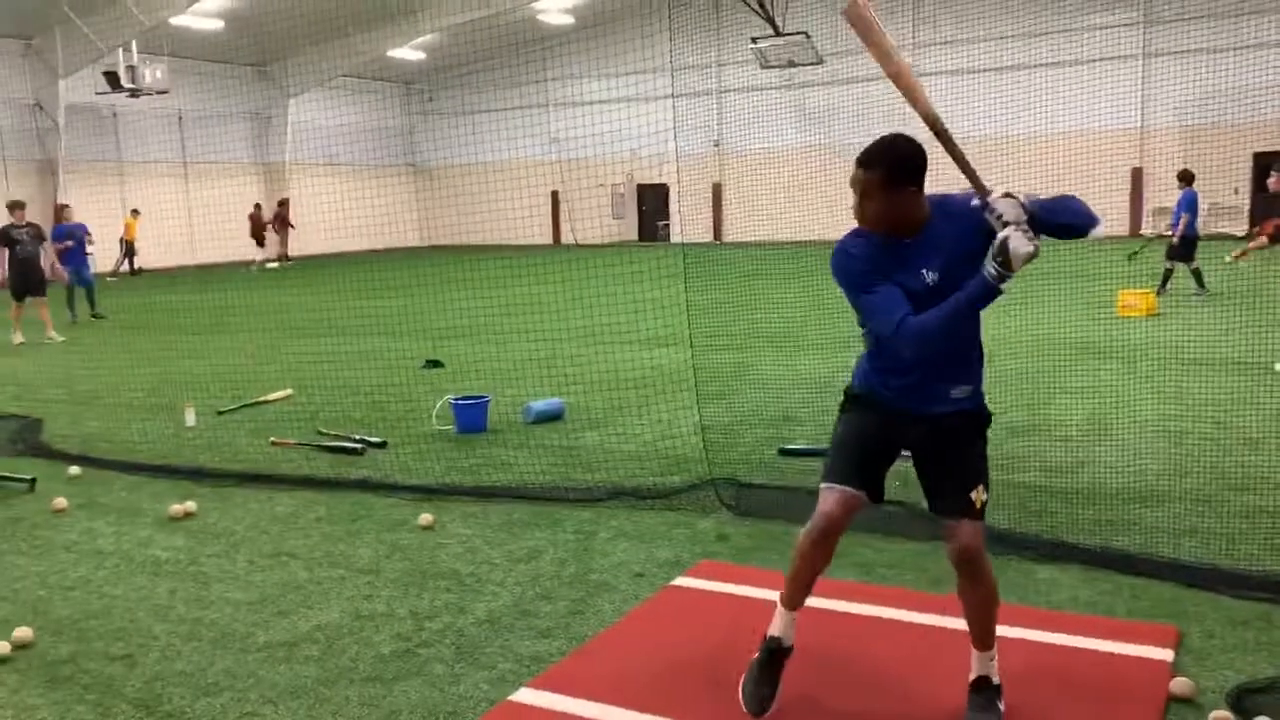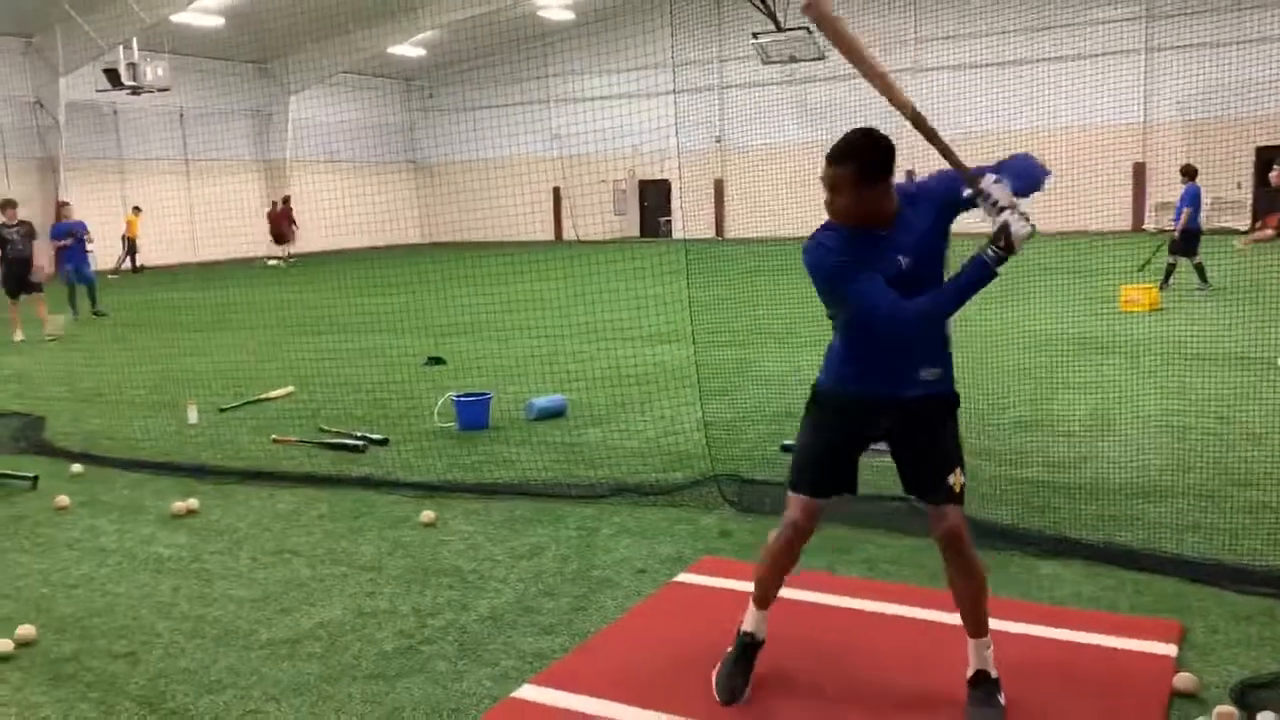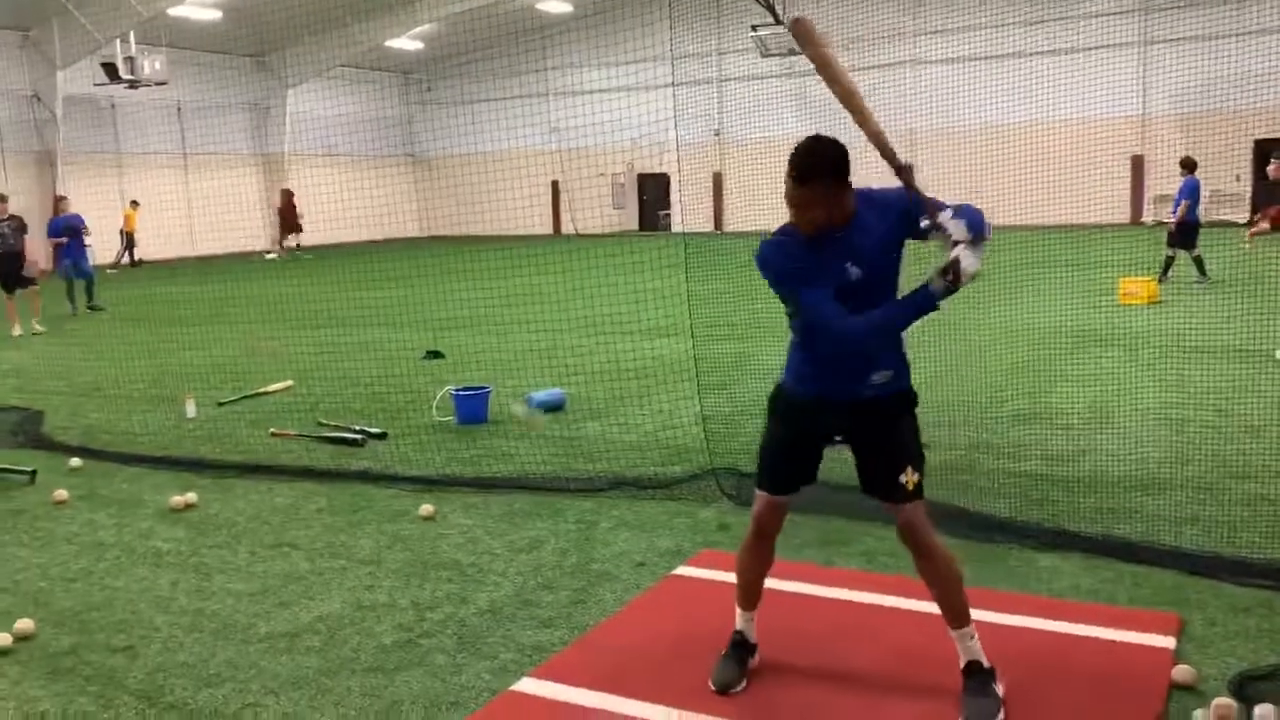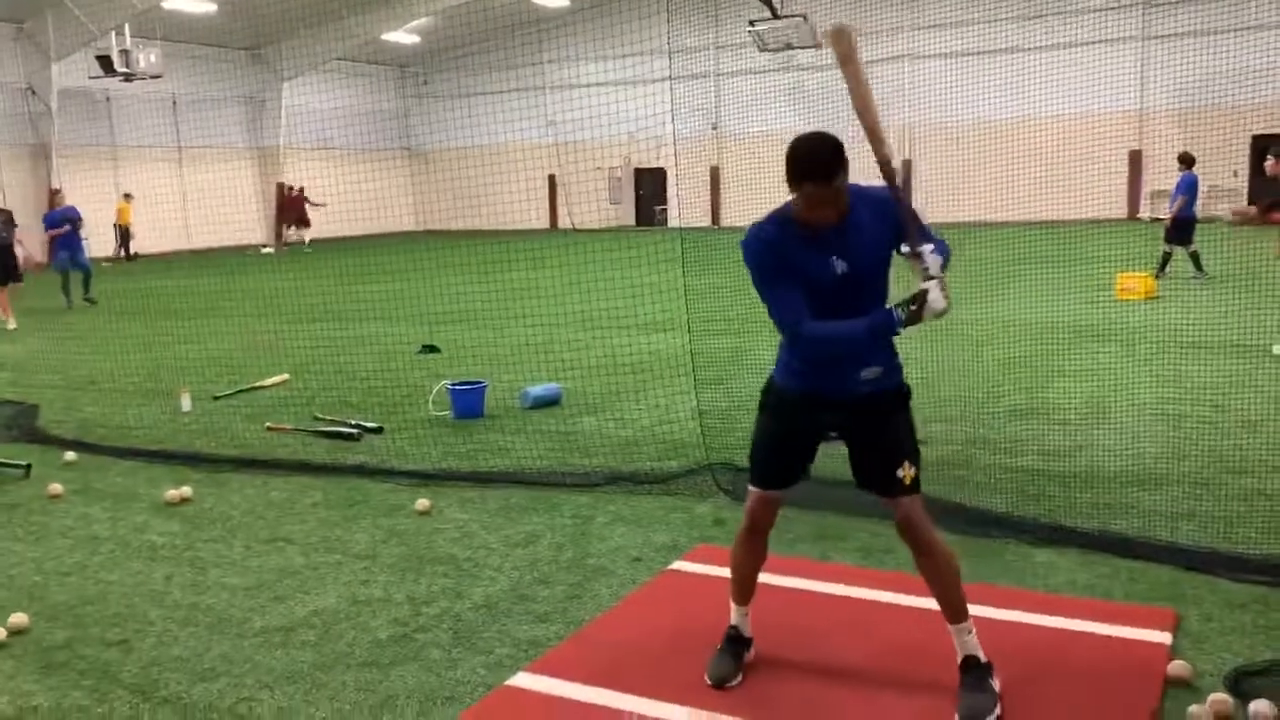
dt=0.2s
person 1, frame 1
left shoulder: (966, 215)
right shoulder: (853, 257)
left elbow: (1082, 219)
right elbow: (913, 339)
left wrist: (1023, 210)
right wrist: (994, 273)
left hip: (953, 409)
right hip: (876, 400)
left knee: (968, 548)
right knee: (829, 517)
right ankle: (778, 640)
person 1, frame 2
left shoulder: (931, 197)
right shoulder: (825, 250)
left elbow: (1032, 170)
right elbow: (903, 321)
left wrist: (1001, 185)
right wrist: (991, 258)
left hip: (922, 396)
right hip: (844, 395)
left knee: (952, 531)
right knee: (797, 521)
left ankle: (983, 672)
right ankle: (749, 636)
person 1, frame 3
left shoulder: (889, 208)
right shoulder: (779, 253)
left elbow: (972, 218)
right elbow: (846, 334)
left wrist: (958, 222)
right wrist: (938, 287)
left hip: (880, 395)
right hip: (804, 395)
left knee: (915, 526)
right knee: (764, 518)
left ankle: (976, 665)
right ankle: (743, 637)
person 1, frame 4
left shoulder: (881, 207)
right shoulder: (764, 243)
left elbow: (932, 245)
right elbow: (803, 335)
left wrist: (931, 258)
right wrist: (900, 315)
left hip: (874, 389)
right hip: (797, 390)
left knee: (913, 521)
right knee: (758, 512)
left ankle: (973, 660)
right ankle: (738, 632)
